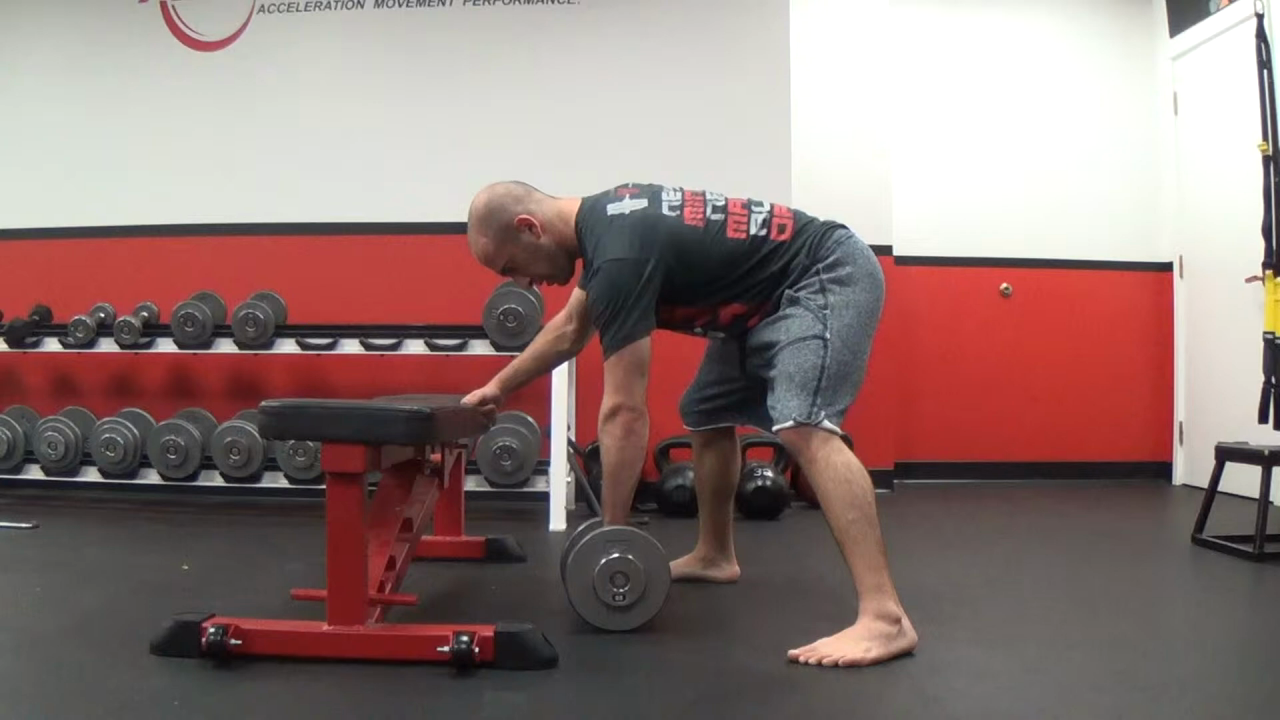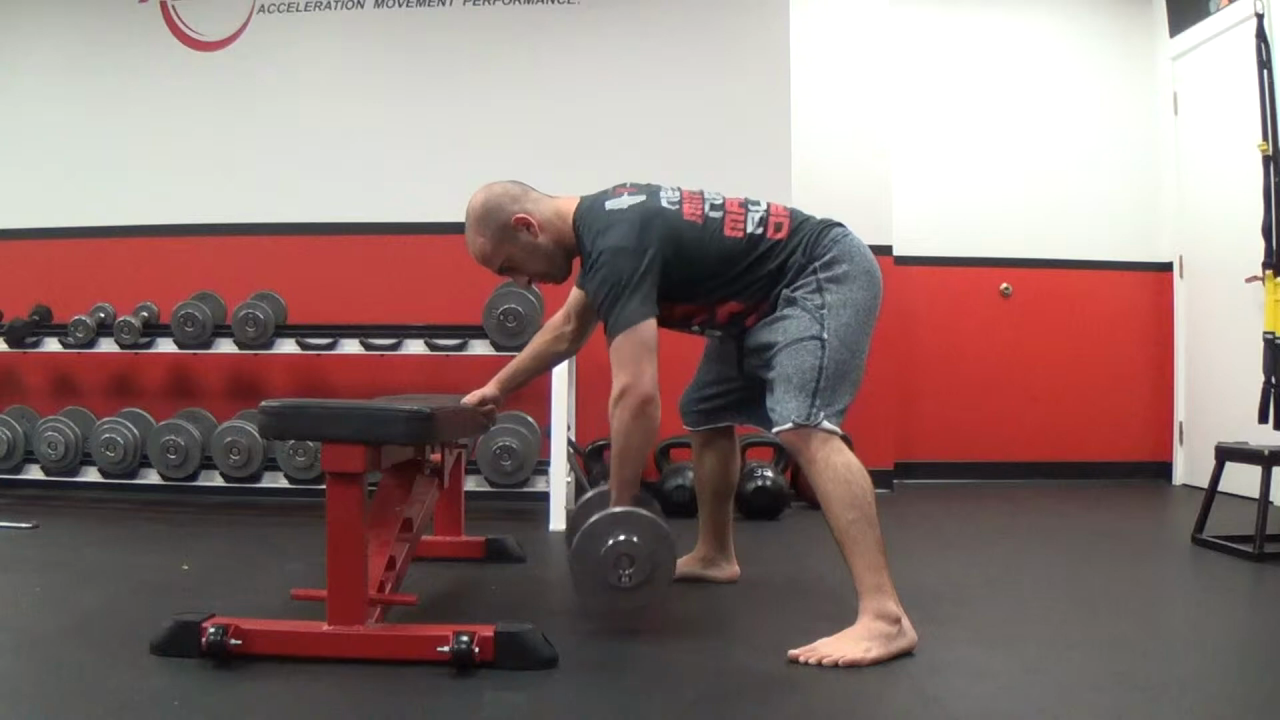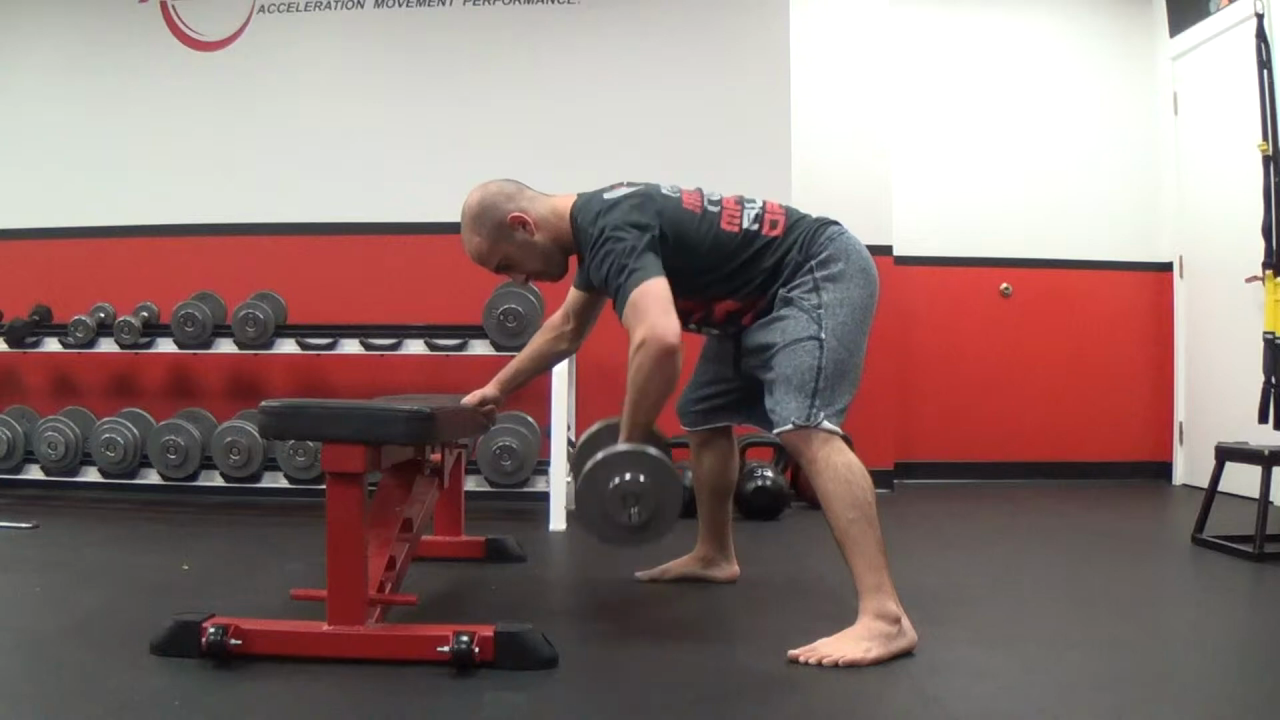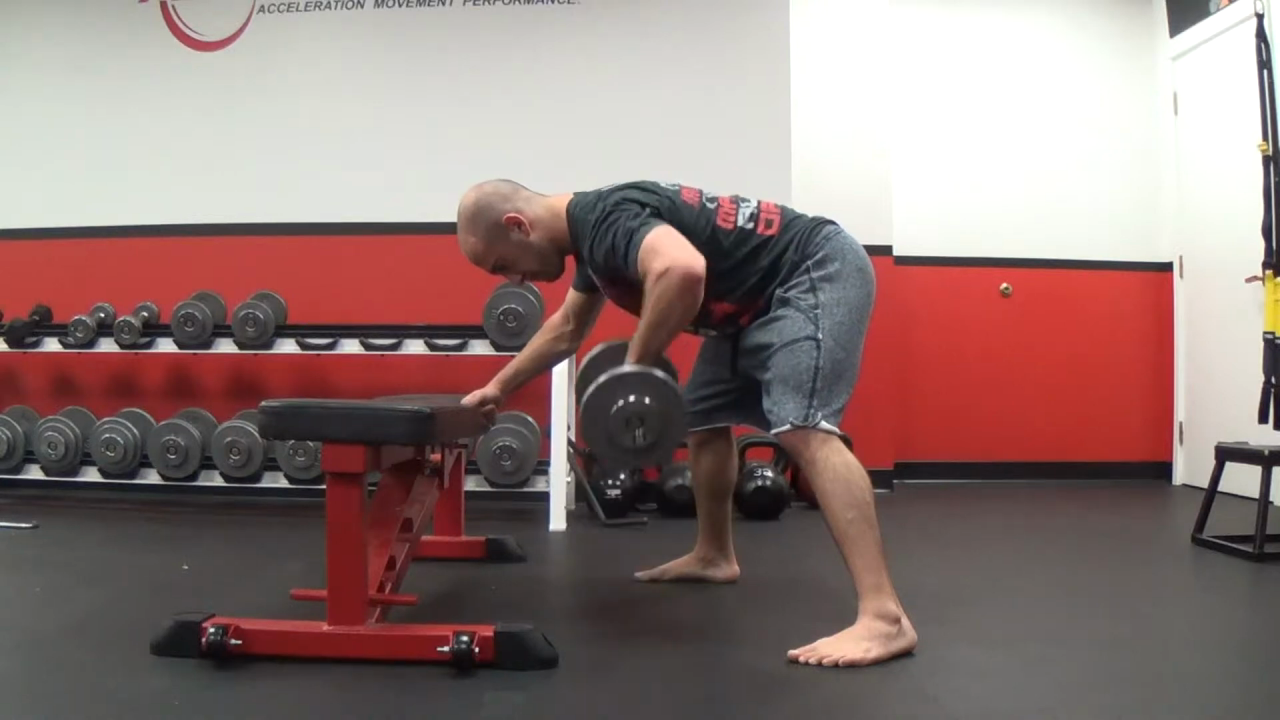
dt=0.2s
person 1, frame 1
left shoulder: (618, 253)
right shoulder: (603, 221)
left elbow: (624, 412)
right elbow: (571, 328)
right wrist: (499, 385)
left hip: (828, 275)
left knee: (803, 429)
right knee: (706, 416)
left ankle: (885, 618)
right ankle: (714, 555)
person 1, frame 2
left shoulder: (617, 245)
right shoulder: (602, 222)
left elbow: (635, 396)
right elbow: (568, 329)
right wrist: (499, 386)
left hip: (825, 276)
right hip: (770, 295)
left knee: (803, 430)
right knee: (706, 416)
left ankle: (884, 617)
right ankle: (714, 555)
person 1, frame 3
left shoulder: (612, 232)
right shoulder: (597, 222)
left elbow: (660, 342)
right elbow: (567, 329)
left wrist: (627, 448)
right wrist: (498, 387)
left hip: (821, 273)
right hip: (765, 297)
left knee: (804, 430)
right knee: (704, 417)
left ankle: (885, 618)
right ankle: (713, 556)
person 1, frame 4
left shoulder: (606, 221)
right shoulder: (592, 227)
left elbow: (683, 272)
right elbow: (567, 330)
right wrist: (499, 386)
left hip: (817, 272)
right hip: (762, 298)
left knee: (803, 429)
right knee: (702, 417)
left ankle: (884, 617)
right ankle: (714, 555)
